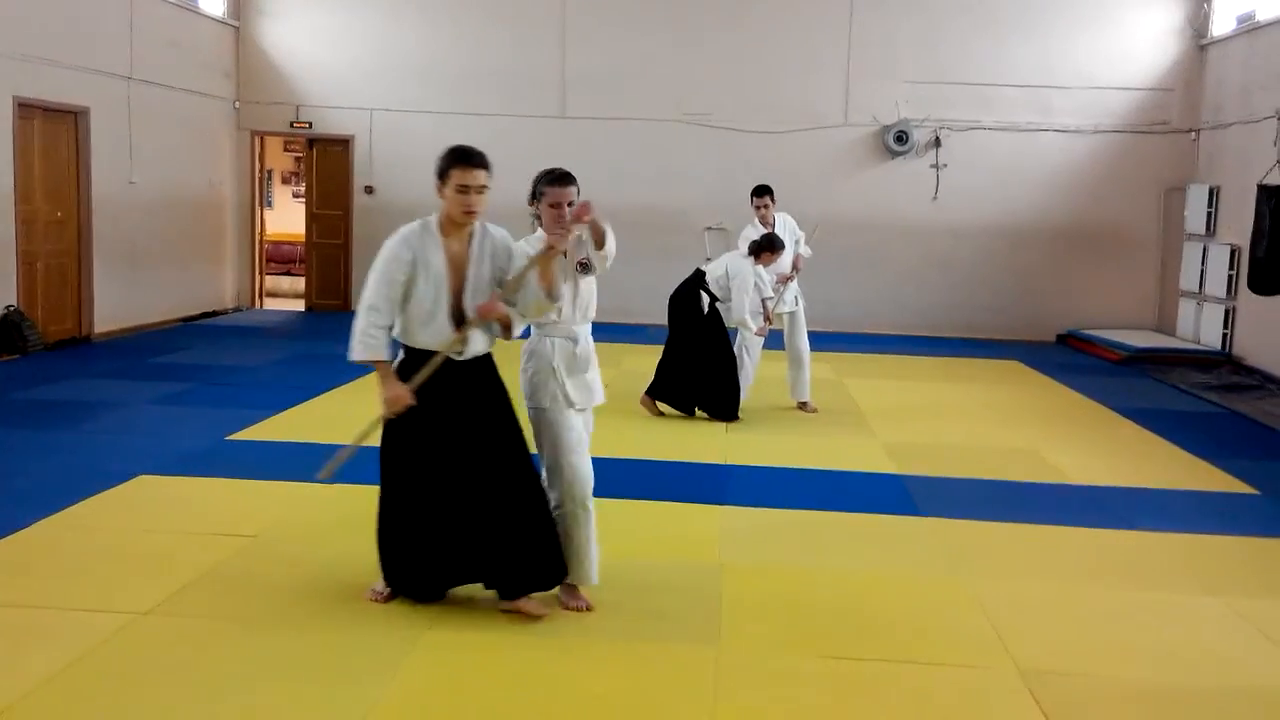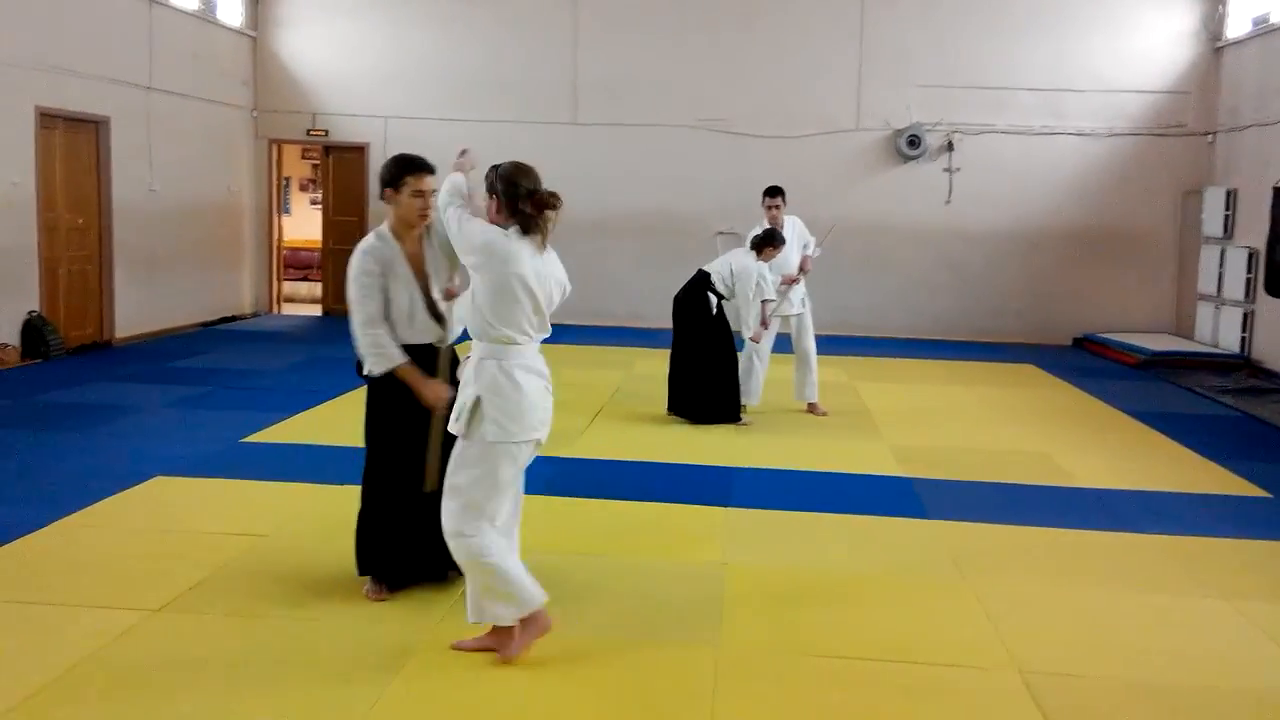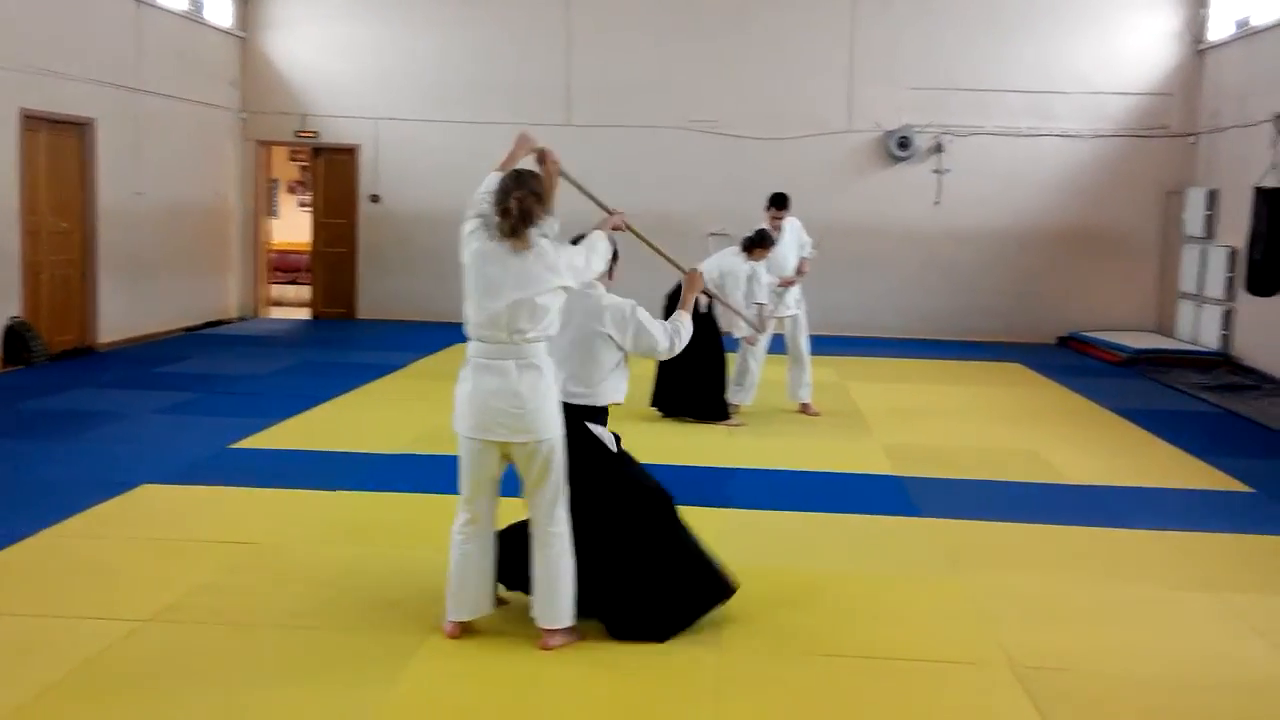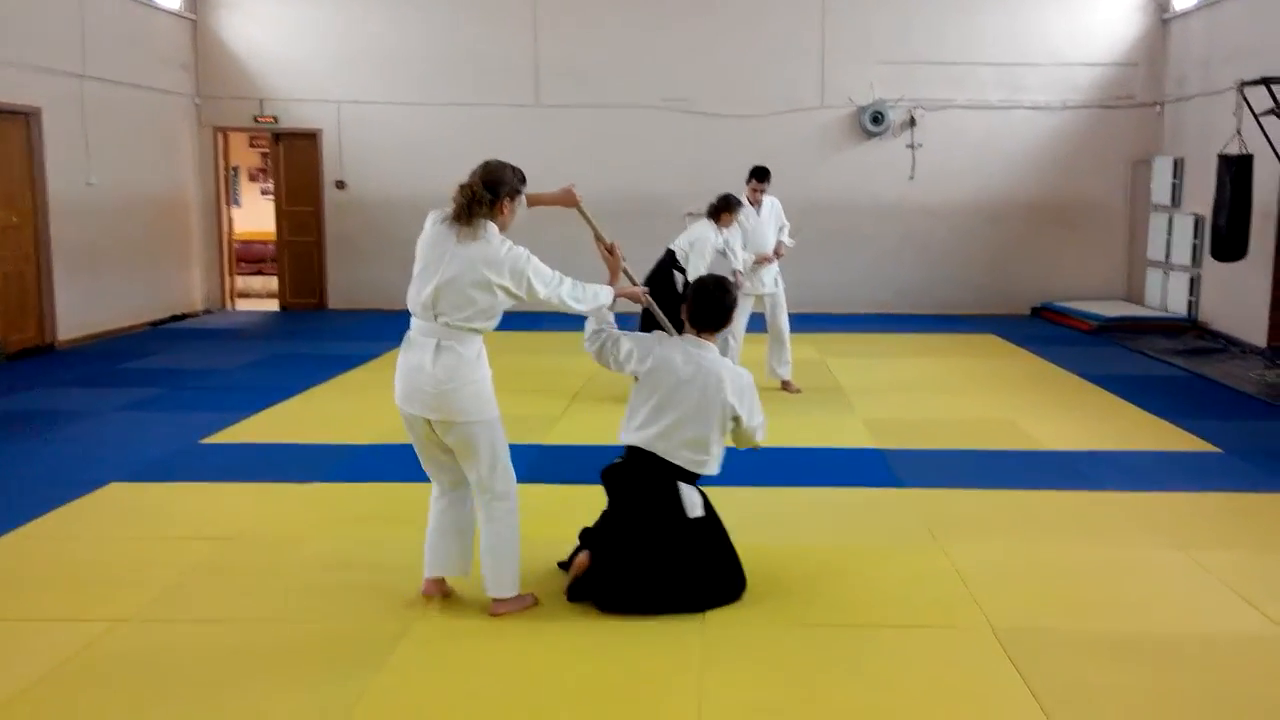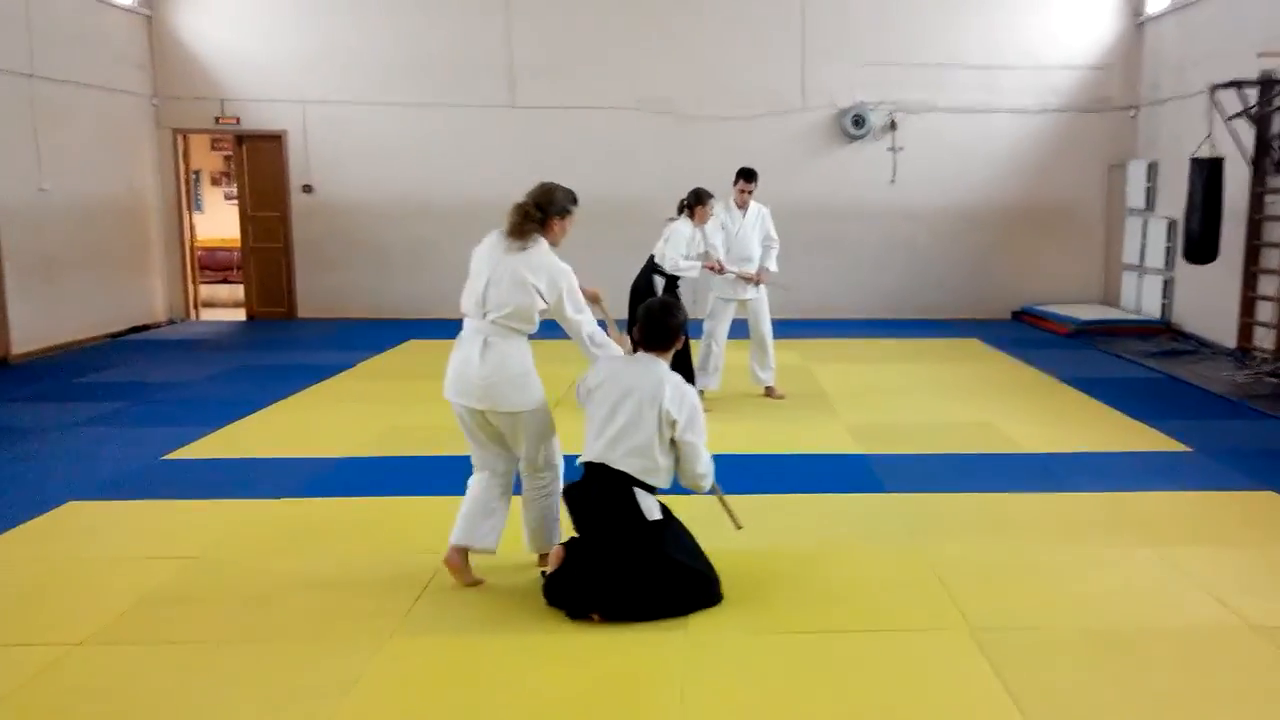
dt=1s
person 1, frame 1
left shoulder: (582, 244)
right shoulder: (528, 250)
left elbow: (602, 252)
left wrist: (595, 225)
left hip: (581, 362)
right hip: (547, 364)
left knee: (565, 476)
right knee: (574, 479)
right ankle: (571, 578)
person 1, frame 2
left shoulder: (492, 246)
right shoulder: (547, 260)
left elbow: (454, 209)
left wrist: (459, 171)
right wrist: (466, 293)
left hip: (500, 389)
right hip: (522, 381)
left knee: (465, 520)
right knee: (491, 517)
left ankle: (529, 609)
right ankle: (503, 628)
person 1, frame 3
left shoulder: (476, 244)
right shoulder: (555, 258)
left elbow: (482, 199)
right elbow: (591, 257)
left wrist: (515, 157)
right wrist: (606, 228)
left hip: (480, 387)
right hip: (531, 390)
left knee: (474, 510)
right knee: (548, 513)
left ankle: (460, 614)
right ankle: (553, 624)
person 1, frame 4
left shoulder: (435, 226)
right shoulder: (506, 258)
left elbow: (480, 209)
right elbow: (566, 292)
left wrist: (547, 198)
right wrist: (619, 291)
left hip: (414, 368)
right hip: (459, 375)
left knee: (449, 482)
right knee: (495, 489)
left ankle: (437, 575)
right ankle: (502, 593)
person 1, frame 5
left shoulder: (491, 245)
right shoulder: (554, 268)
right elbow: (583, 329)
left wrist: (576, 295)
right wrist: (624, 357)
left hip: (465, 365)
right hip: (509, 370)
left knee: (492, 467)
right knee: (542, 464)
left ankle: (462, 549)
right ankle: (548, 546)
person 2, frame 1
left shoulder: (498, 244)
right shoulder: (408, 242)
left elbow: (536, 306)
right elbow: (374, 313)
left wrist: (547, 263)
right wrist: (387, 381)
left hip: (476, 378)
right hip: (420, 375)
left knee: (508, 477)
right knee: (406, 484)
left ankle: (516, 584)
right ankle: (400, 575)
person 2, frame 2
left shoulder: (439, 236)
right shoulder: (370, 255)
right elbow: (369, 334)
right wrist: (419, 383)
left hip: (441, 362)
right hip: (395, 374)
left knee: (452, 465)
right knee: (392, 474)
left ankle: (437, 557)
right ankle: (380, 569)
person 2, frame 3
right shoulder: (618, 311)
right elbow: (668, 342)
right wrist: (687, 298)
right hip: (582, 435)
left knee: (573, 516)
right knee: (646, 513)
left ankle: (509, 565)
right ankle: (654, 612)
person 2, frame 4
left shoulder: (653, 349)
right shoulder: (736, 379)
left elbow: (599, 339)
right elbow: (750, 437)
left wrist: (611, 282)
left hip: (628, 477)
right hip: (672, 495)
left knee: (633, 526)
right knee: (725, 582)
left ankle: (594, 556)
right ankle: (615, 582)
person 2, frame 5
left shoulder: (606, 368)
right shoulder: (681, 394)
right elbow: (696, 476)
right wrist: (705, 476)
left hip: (589, 493)
right hip: (629, 504)
right knee: (701, 586)
left ankle: (571, 558)
right ankle: (601, 595)
person 3, frame 1
left shoulder: (786, 220)
right shoulder: (748, 235)
left elbow: (799, 238)
left wrist: (800, 255)
right wrist: (775, 279)
left hip: (789, 294)
left knee: (799, 348)
right knee: (747, 347)
left ankle: (802, 398)
person 3, frame 2
left shoulder: (795, 223)
right shoulder: (757, 236)
left elbow: (809, 242)
left wrist: (807, 257)
right wrist: (781, 279)
left hip: (796, 296)
left knee: (807, 349)
right knee: (757, 349)
left ankle: (811, 400)
right ankle: (742, 400)
person 3, frame 3
left shoulder: (795, 225)
left elbow: (806, 243)
left wrist: (804, 260)
right wrist: (778, 281)
left hip: (792, 297)
left knee: (800, 349)
right knee: (753, 349)
left ankle: (803, 400)
right ankle: (735, 400)
person 3, frame 4
left shoulder: (774, 204)
right shoulder: (736, 211)
left elbow: (783, 226)
left wrist: (782, 243)
right wrist: (754, 258)
left hip: (770, 274)
right hip: (745, 276)
left knee: (780, 327)
right knee: (733, 329)
left ankle: (784, 377)
person 3, frame 5
left shoulder: (762, 212)
right shoulder: (720, 212)
left elbow: (772, 242)
right elbow: (714, 248)
left wrist: (765, 268)
right wrist: (735, 273)
left hip: (755, 282)
right hip: (726, 283)
left knee: (763, 333)
right knee: (714, 334)
left ankle: (767, 383)
right ankle: (701, 385)
person 4, frame 1
left shoulder: (744, 258)
right shoulder: (744, 271)
left elbow: (757, 274)
right elbow: (739, 312)
left wrist: (765, 305)
right wrist: (754, 329)
left hip: (684, 298)
right hip: (694, 303)
left knee: (681, 351)
right knee: (716, 355)
left ankle: (652, 397)
right ankle: (720, 409)
person 4, frame 2
left shoulder: (745, 254)
right shoulder: (748, 267)
left elbow: (762, 273)
right elbow: (744, 304)
left wrist: (765, 306)
right wrist: (750, 332)
left hip: (688, 298)
right hip: (702, 304)
left knee: (688, 353)
right knee: (720, 357)
left ankle: (679, 406)
right ankle: (723, 413)
person 4, frame 3
left shoulder: (737, 253)
right shoulder: (737, 268)
left elbow: (757, 273)
right elbow: (734, 303)
right wrist: (743, 333)
left knee: (682, 353)
right knee: (709, 356)
left ankle: (673, 405)
right ankle: (714, 412)
person 4, frame 4
left shoulder: (711, 227)
right shoulder: (707, 236)
left elbow: (729, 247)
right elbow: (695, 275)
left hip: (669, 280)
right hip: (667, 282)
person 4, frame 5
left shoulder: (694, 230)
right shoulder: (681, 230)
left elbow: (693, 256)
right elbow: (673, 263)
left wrist: (712, 263)
right wrist: (703, 264)
left hip: (664, 288)
right hip: (651, 288)
